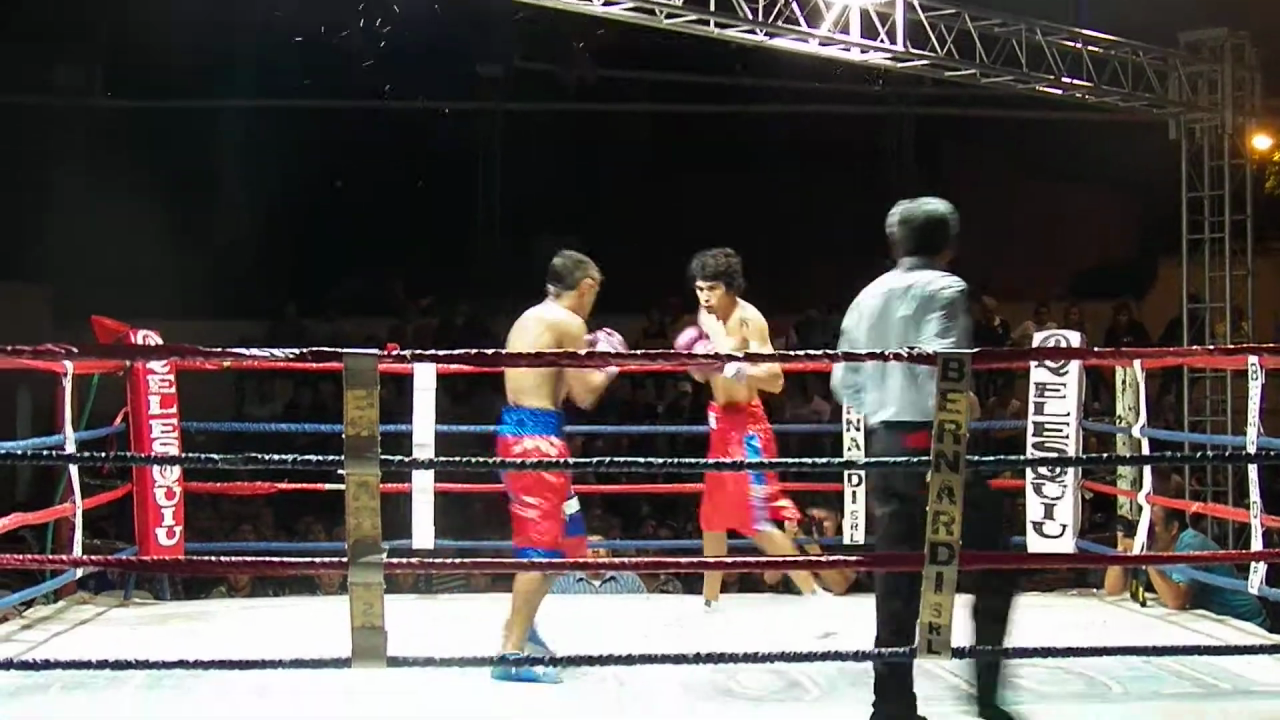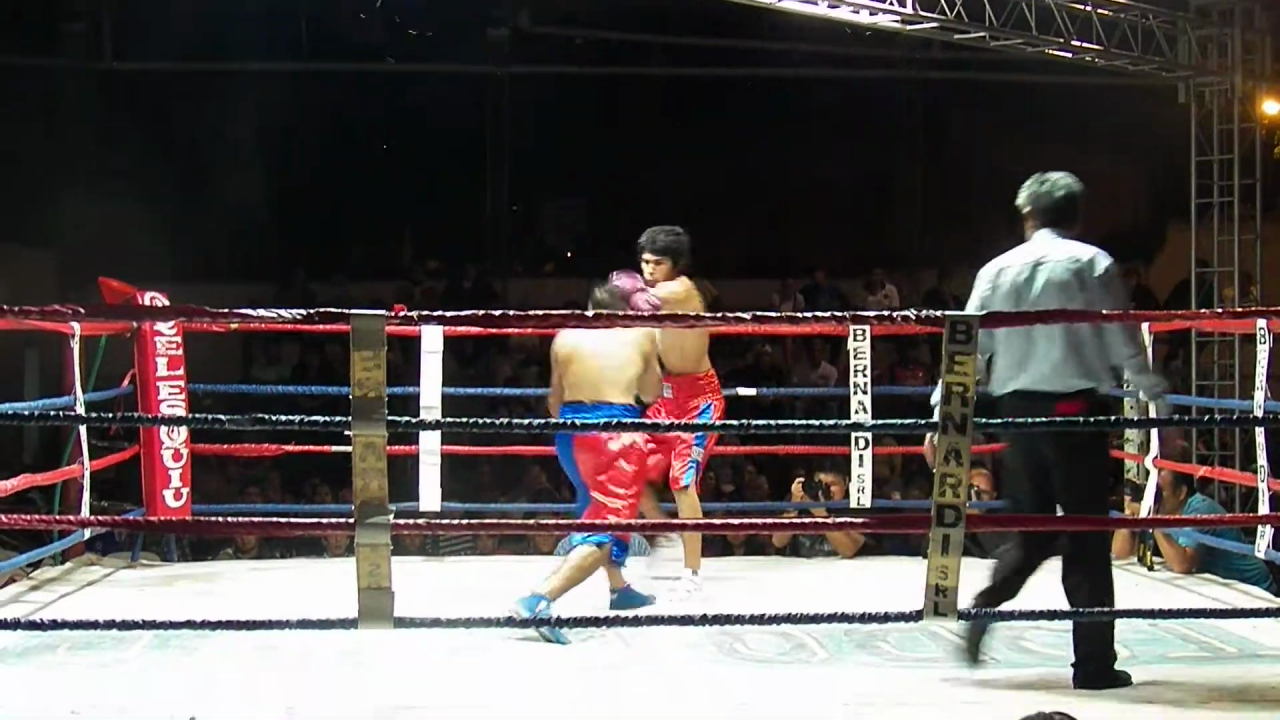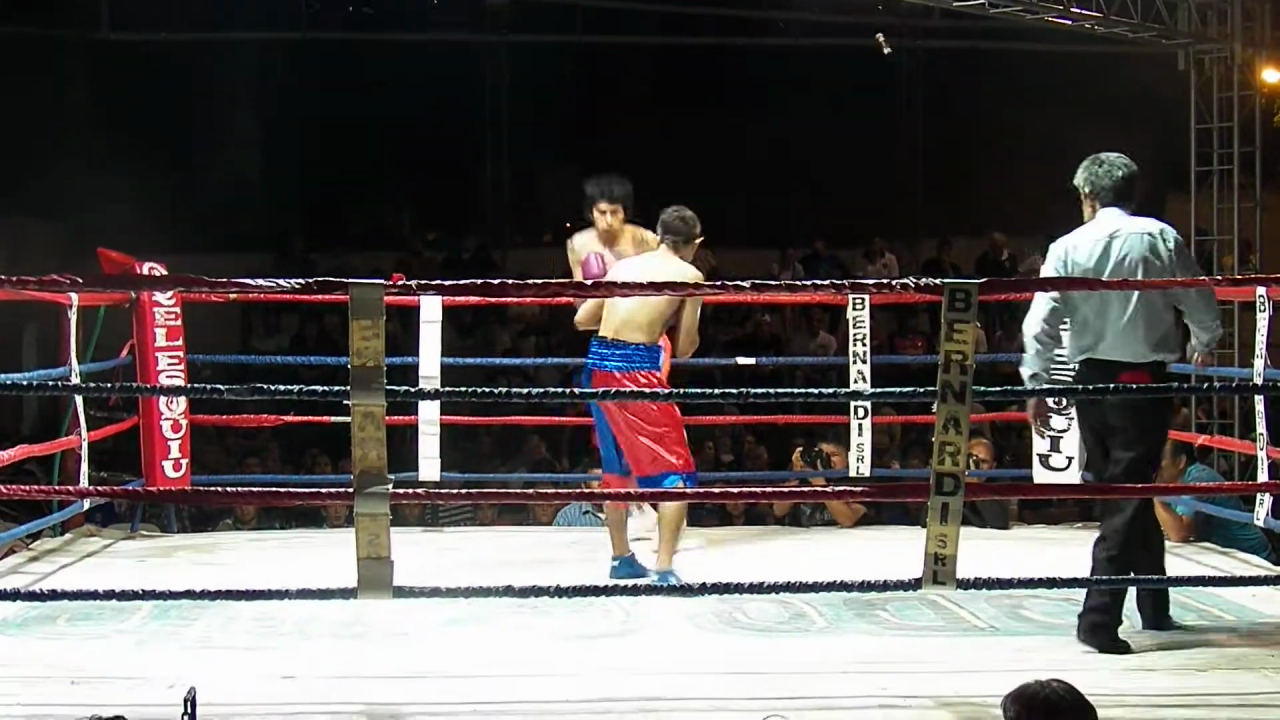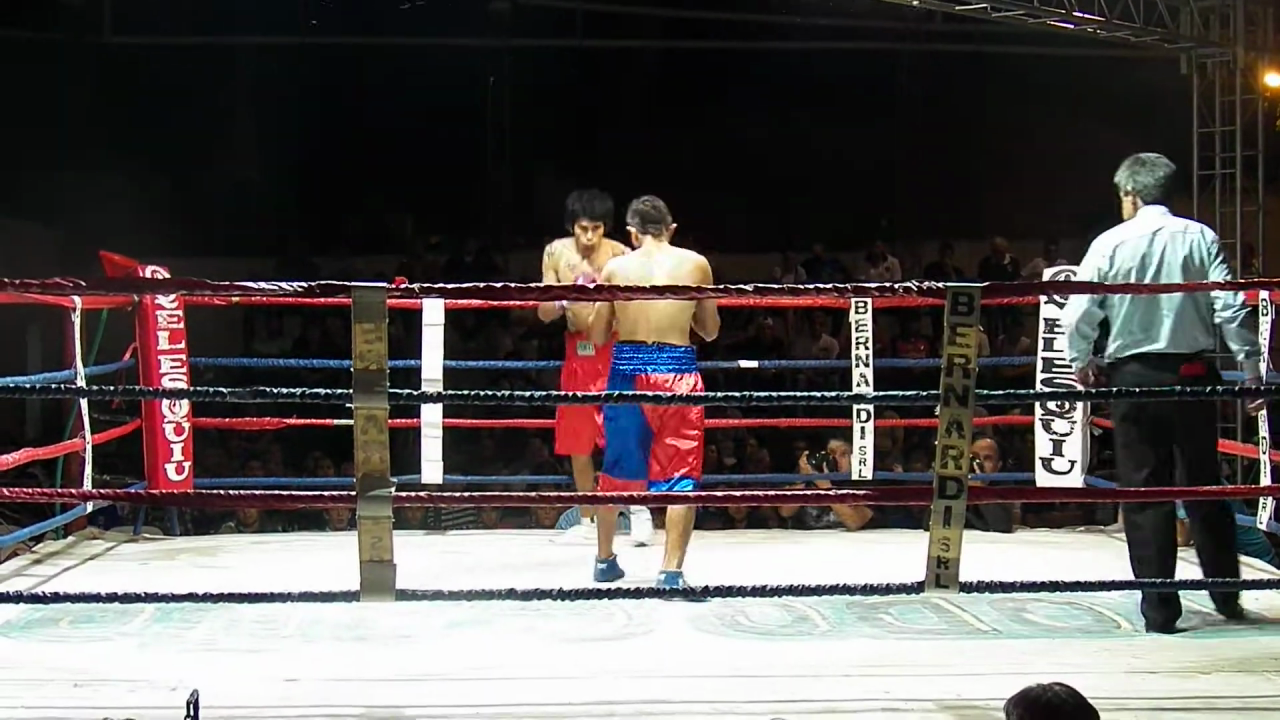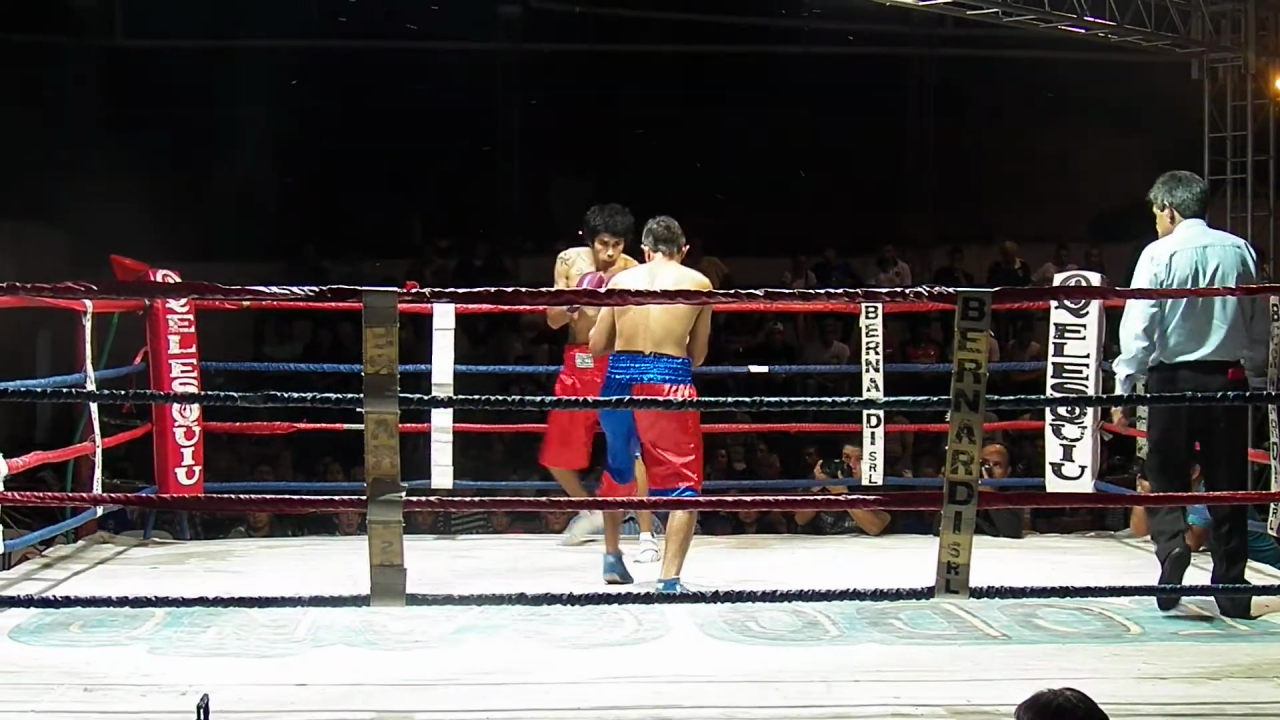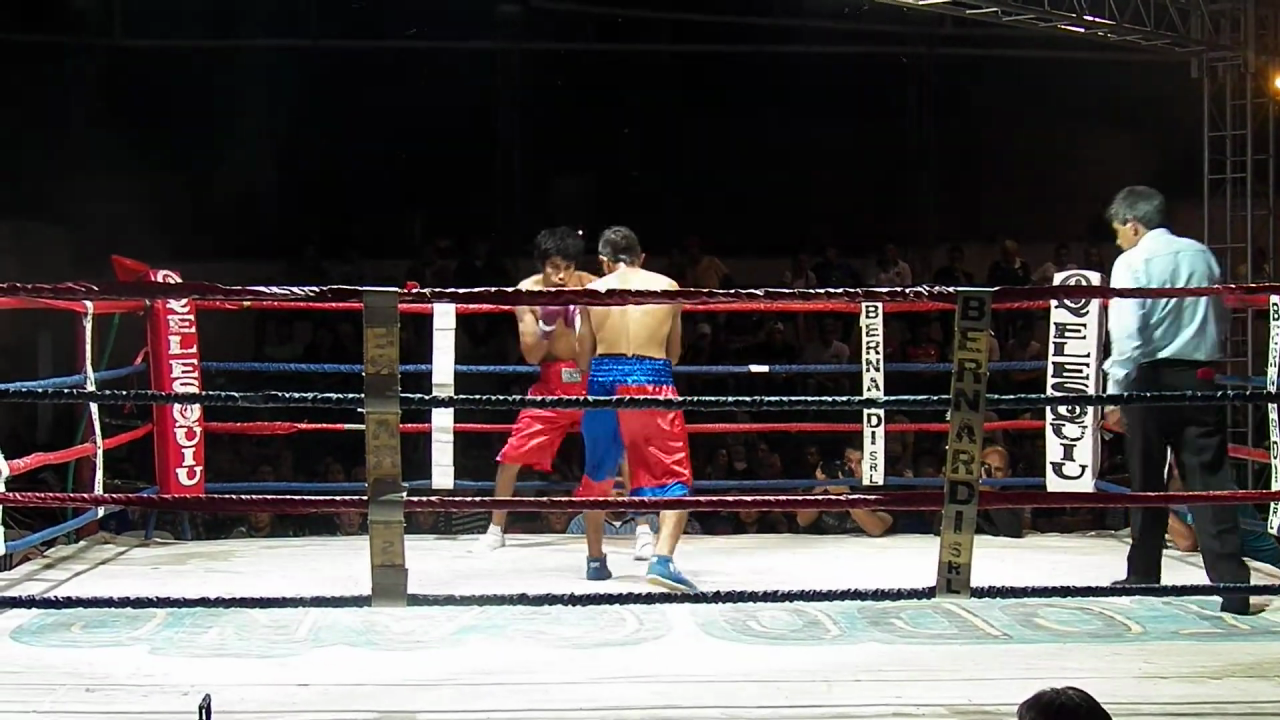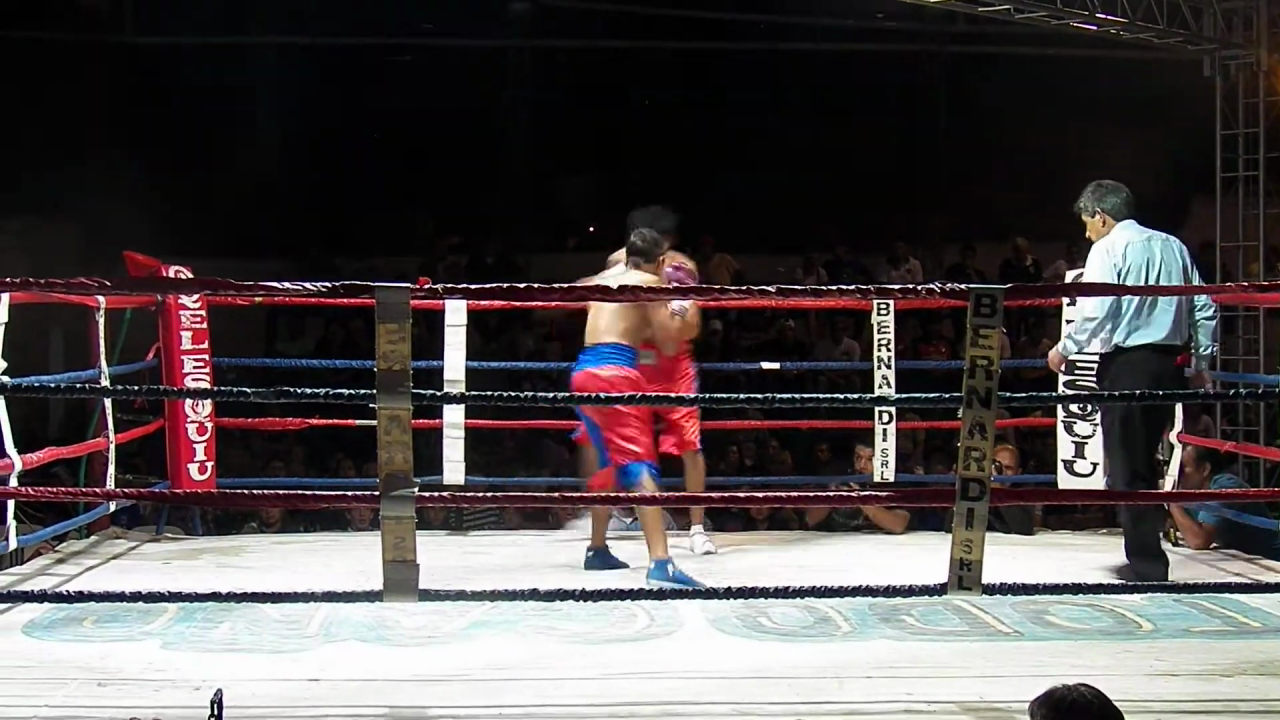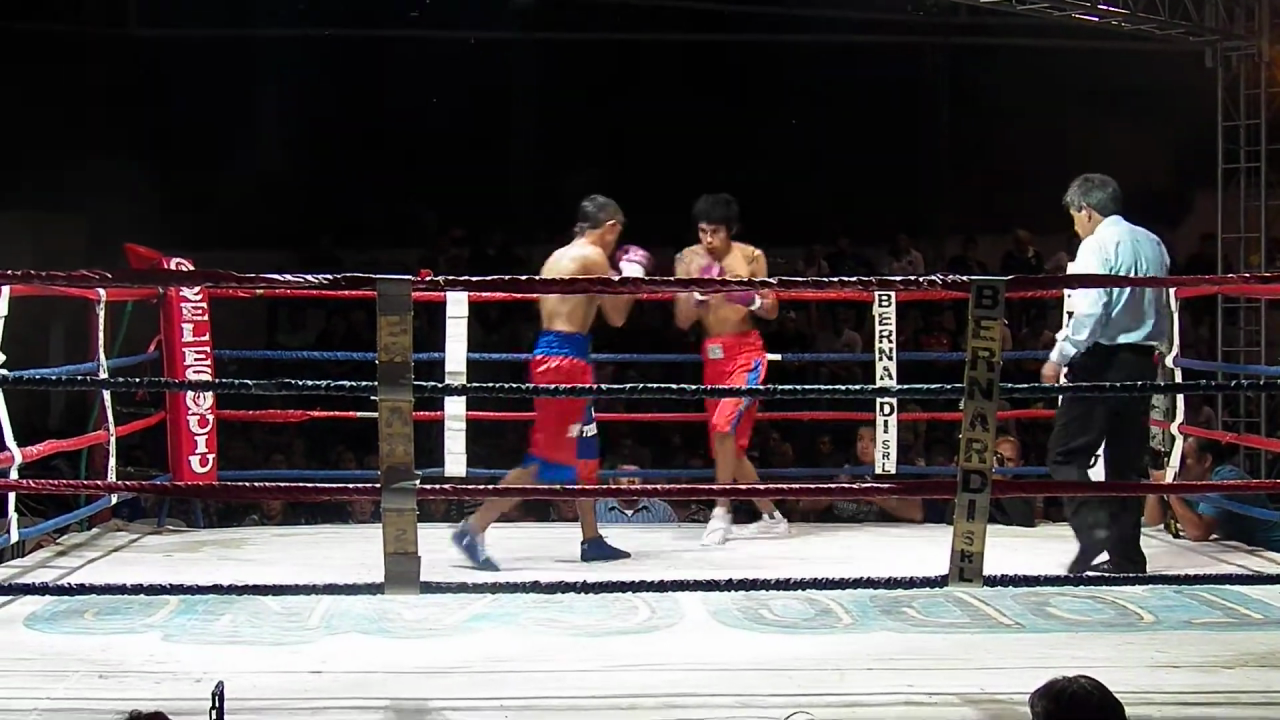
dt=0.4s
person 1, frame 1
left shoulder: (867, 297)
right shoulder: (944, 289)
left elbow: (845, 382)
right elbow: (940, 366)
left hip: (885, 447)
right hip: (927, 444)
left knee: (897, 582)
right knee: (992, 566)
person 1, frame 2
left shoulder: (998, 270)
right shoulder: (1094, 264)
left elbow: (969, 349)
right elbow: (1125, 343)
left wrist: (942, 416)
right wrist: (1155, 397)
left hip: (1017, 413)
right hip: (1075, 414)
left knee: (1031, 534)
right knee: (1086, 541)
left ankle: (982, 607)
right ankle: (1093, 663)
person 1, frame 3
left shoulder: (1067, 247)
right shoulder: (1160, 237)
left elbow: (1041, 323)
right elbow: (1201, 306)
left wrist: (1035, 388)
right wrist: (1206, 342)
left hip: (1092, 383)
right hip: (1142, 382)
left knee: (1122, 495)
right knee: (1126, 503)
left ankle: (1154, 607)
right ankle: (1099, 618)
person 1, frame 4
left shoulder: (1109, 243)
right shoulder: (1199, 237)
left elbow: (1078, 315)
right elbow: (1230, 309)
left wrist: (1081, 359)
right wrist: (1253, 372)
left hip: (1131, 377)
right hip: (1190, 374)
left knee: (1145, 494)
right knee: (1203, 486)
left ankle: (1159, 607)
right ankle: (1224, 590)
person 1, frame 5
left shoulder: (1159, 254)
right shoulder: (1240, 251)
left elbow: (1139, 326)
right elbow: (1258, 326)
left wrist: (1123, 387)
right wrist: (1251, 373)
left hip: (1173, 381)
right hip: (1226, 380)
left knee: (1166, 485)
right knee: (1227, 488)
left ankle: (1174, 555)
right ankle: (1232, 592)
person 1, frame 6
left shoulder: (1133, 262)
right shoulder: (1202, 256)
left elbow: (1126, 335)
right elbow: (1218, 322)
left wrist: (1115, 392)
left hip: (1152, 380)
right hip: (1198, 379)
left knee: (1147, 482)
right knee: (1210, 482)
left ankle: (1143, 574)
right ankle: (1231, 582)
person 1, frame 7
left shoulder: (1109, 247)
right shoulder: (1173, 246)
left elbow: (1095, 312)
right elbow: (1204, 309)
left wrist: (1064, 348)
right wrist: (1202, 362)
left hip: (1127, 364)
right hip: (1168, 363)
left knee: (1127, 469)
right knee: (1144, 461)
left ankle: (1147, 565)
right ankle: (1146, 557)
person 1, frame 8
left shoulder: (1098, 243)
right shoulder: (1152, 243)
left elbow: (1090, 311)
right elbow: (1158, 307)
left wrist: (1059, 356)
left hip: (1103, 362)
right hip: (1142, 362)
left knee: (1065, 454)
right knee: (1127, 461)
left ankle: (1094, 528)
right ankle: (1125, 555)
person 2, frame 1
left shoulder: (529, 320)
right shoulder: (567, 322)
right elbow: (582, 395)
right wrist: (608, 361)
left hip: (518, 432)
right hip: (538, 437)
left knee: (564, 535)
right knee: (542, 543)
left ankle: (523, 626)
right ankle: (510, 653)
person 2, frame 2
left shoulder: (565, 338)
right shoulder: (641, 332)
right elbow: (649, 393)
left hip: (571, 430)
right hip: (616, 430)
left knee: (598, 508)
right knee: (606, 525)
left ankle: (620, 588)
right ankle: (540, 599)
person 2, frame 3
left shoulder: (623, 265)
right shoulder: (688, 276)
left elbow: (583, 319)
right elbow: (684, 348)
left hip: (597, 367)
right hip: (636, 370)
left knee: (617, 464)
right knee: (673, 469)
left ankle: (622, 558)
right ankle: (664, 570)
person 2, frame 4
left shoulder: (615, 268)
right shoulder: (697, 264)
left elbow: (597, 333)
right elbow: (710, 331)
left hip: (626, 370)
right hip: (676, 372)
left knee: (619, 467)
right knee: (681, 474)
left ankle: (605, 560)
right ankle: (671, 573)
person 2, frame 5
left shoulder: (620, 280)
right shoulder: (699, 283)
left elbow: (597, 344)
right elbow: (697, 356)
left hip: (621, 379)
right hip: (670, 383)
left knee: (618, 470)
right knee: (682, 483)
left ankle: (612, 555)
right ankle: (669, 579)
person 2, frame 6
left shoulder: (593, 292)
right shoulder: (668, 287)
left elbow: (584, 360)
right elbow: (673, 354)
left hip: (604, 384)
right hip: (652, 385)
left knee: (597, 475)
right knee: (672, 479)
left ankle: (595, 560)
right ankle: (662, 558)
person 2, frame 7
left shoulder: (605, 280)
right shoulder: (649, 283)
right elbow: (668, 345)
right wrist: (678, 310)
left hip: (584, 372)
right hip: (615, 370)
left knee: (608, 461)
right knee: (638, 462)
left ankle: (597, 549)
right ankle: (661, 563)
person 2, frame 8
left shoulder: (560, 256)
right shoulder: (593, 256)
right elbow: (617, 316)
left wrist: (619, 278)
right wrist: (632, 277)
left hip: (551, 354)
right hip: (564, 359)
left knee: (584, 453)
right knee: (548, 458)
left ankle: (593, 540)
right ankle: (472, 530)
person 3, frame 1
left shoulder: (750, 320)
right shoulder: (706, 316)
left elbow: (774, 381)
left wrist: (730, 367)
left hip: (746, 424)
right hip: (722, 422)
left knee: (759, 522)
right knee: (712, 520)
left ankle: (814, 594)
right ankle: (710, 603)
person 3, frame 2
left shoulder: (681, 289)
right shoulder: (647, 291)
left elbow: (650, 300)
left wrist: (631, 287)
left hip: (699, 395)
right hip: (670, 394)
left knee: (682, 480)
left ankle: (692, 575)
right ankle: (666, 538)
person 3, frame 3
left shoulder: (644, 239)
right shoulder: (579, 244)
right elbow: (583, 303)
right wrist: (589, 285)
left ankle: (647, 505)
right ankle: (637, 506)
person 3, frame 4
left shoulder: (620, 255)
right shoulder: (556, 253)
right elbow: (544, 314)
right wrist: (564, 300)
left hip: (615, 349)
right hip: (577, 352)
right knee: (576, 441)
left ankle: (639, 510)
right ankle: (587, 520)
person 3, frame 5
left shoulder: (633, 271)
right shoulder: (568, 260)
right elbow: (553, 320)
right wrist: (575, 301)
right hip: (576, 365)
right knee: (556, 454)
left ankle: (647, 536)
right ankle: (590, 511)
person 3, frame 6
left shoulder: (591, 286)
right shoulder: (527, 292)
right elbow: (532, 356)
right wrist: (546, 325)
right hip: (552, 381)
right knee: (511, 455)
right ankle: (495, 530)
person 3, frame 7
left shoulder: (684, 268)
right shoulder: (619, 262)
left elbow: (690, 330)
left wrist: (679, 300)
left hip: (675, 363)
right hip: (635, 364)
left knee: (689, 444)
left ankle: (697, 529)
right ankle: (600, 510)
person 3, frame 8
left shoulder: (752, 257)
right shoulder: (689, 259)
left elbow: (771, 311)
right elbow: (682, 320)
left wrist: (752, 301)
right wrist: (699, 292)
left hip: (745, 353)
right hip: (713, 356)
left knee: (727, 428)
right knee: (727, 443)
left ankle: (722, 513)
right ankle: (771, 517)
